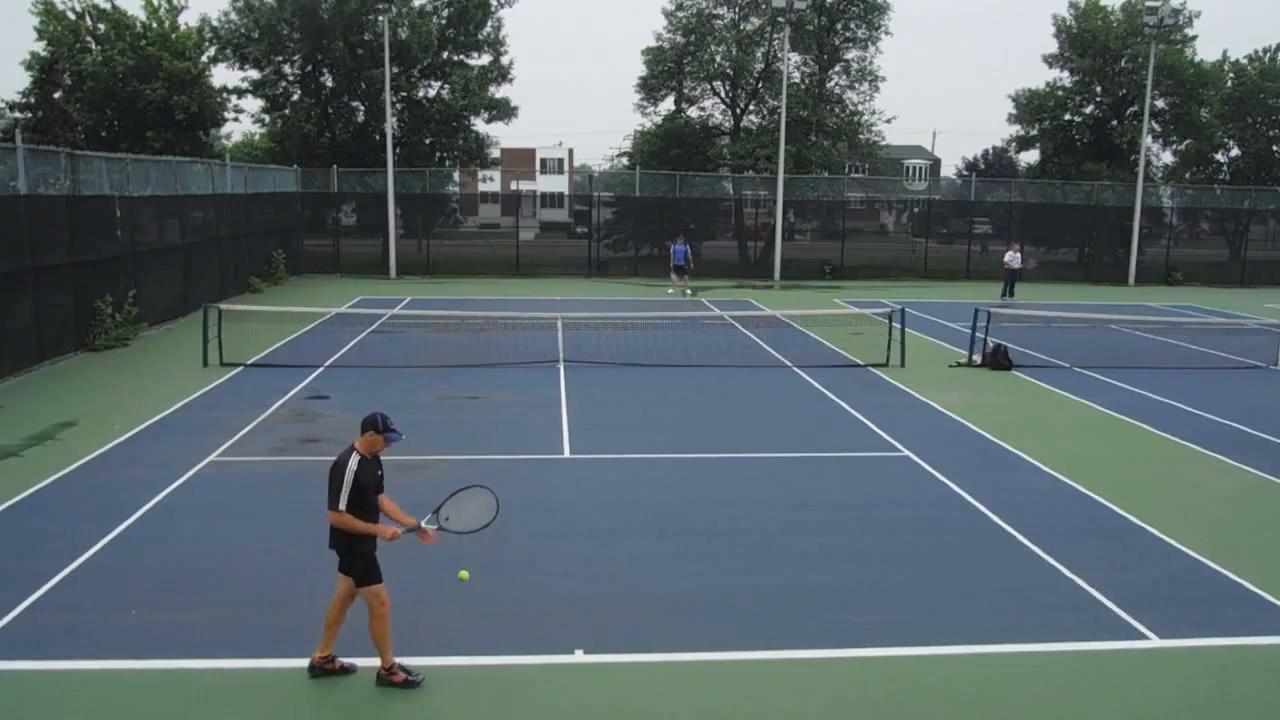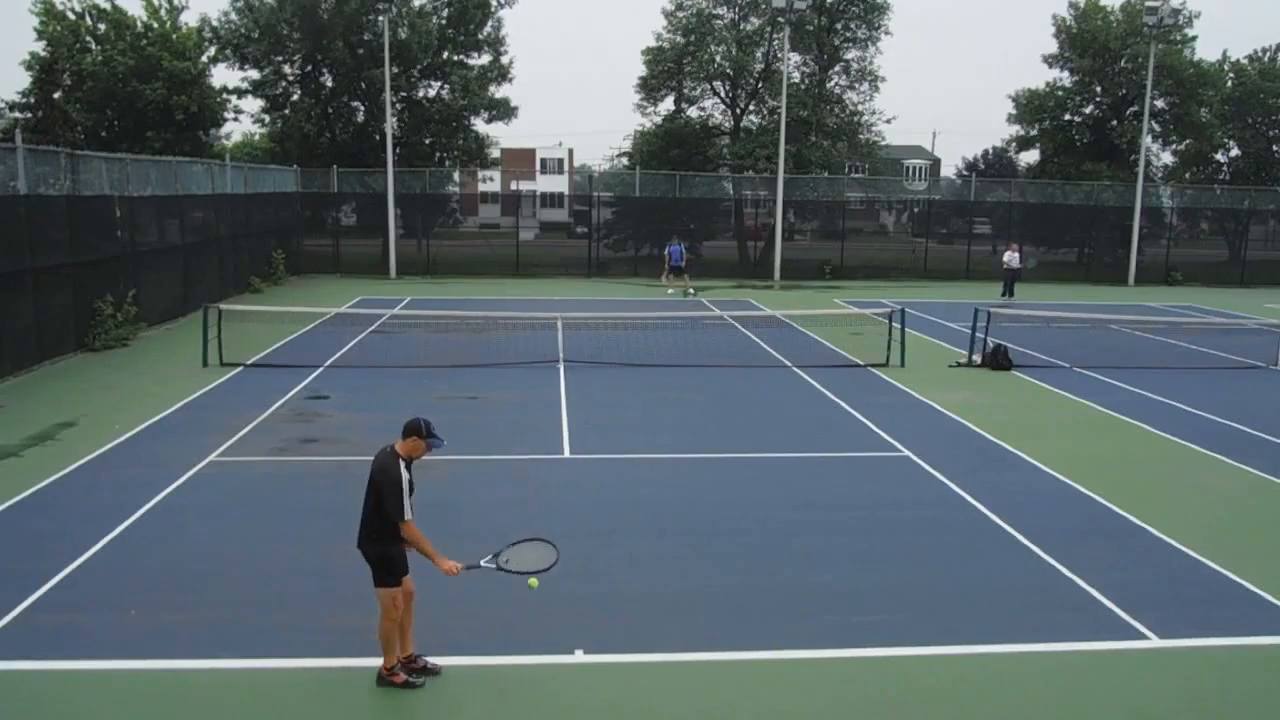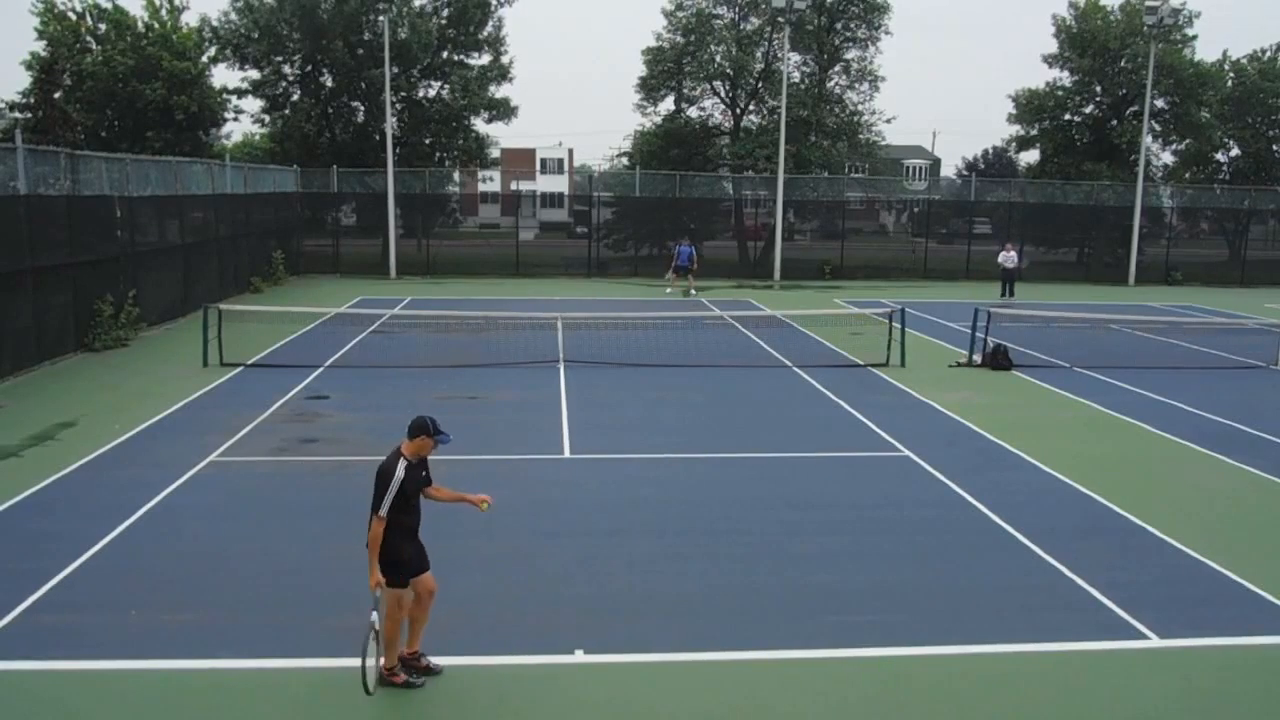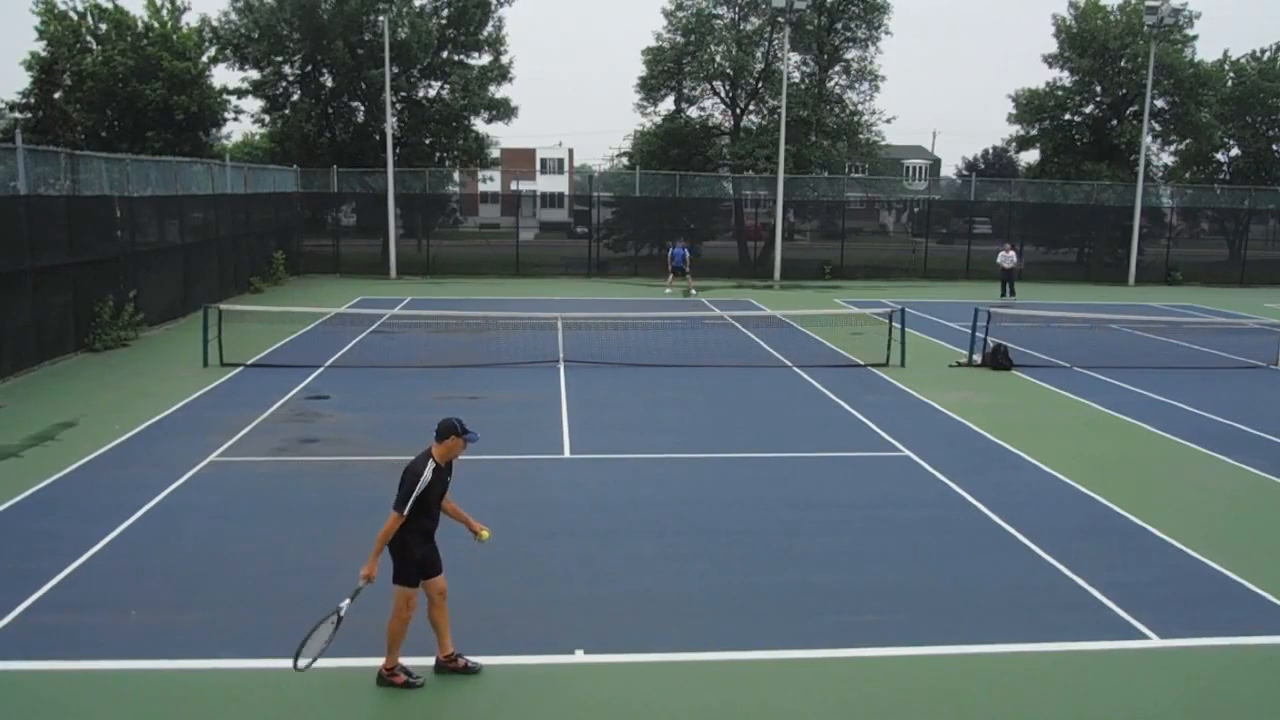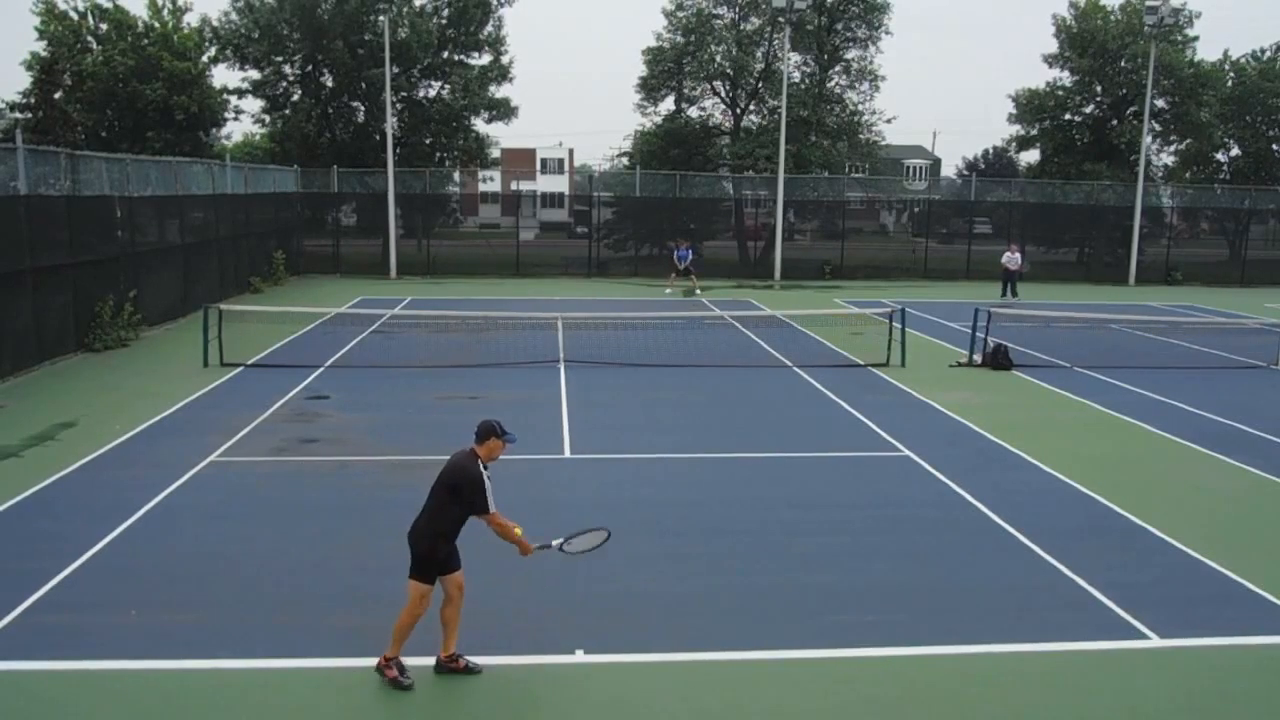
dt=0.5s
person 1, frame 1
left shoulder: (374, 459)
right shoulder: (347, 467)
left elbow: (381, 499)
right elbow: (336, 517)
left wrist: (413, 524)
right wrist: (378, 529)
left hip: (359, 543)
right hip: (353, 545)
left knee: (344, 597)
right knee: (380, 605)
left ankle: (322, 659)
right ankle: (388, 669)
person 1, frame 2
left shoulder: (390, 453)
right shoulder: (396, 474)
right elbow: (407, 528)
left wrist: (416, 545)
right wrist: (439, 561)
left hip: (389, 539)
right hip: (380, 545)
left knee: (407, 596)
right knee: (393, 608)
left ankle: (407, 657)
right ankle: (389, 670)
person 1, frame 3
left shoulder: (419, 459)
right shoulder: (394, 472)
left elbow: (429, 489)
right elbow: (378, 521)
left wrist: (469, 498)
right wrist: (374, 569)
left hip: (409, 539)
right hip: (392, 546)
left knee: (426, 592)
right knee: (398, 609)
left ankle: (409, 655)
right ankle: (390, 670)
person 1, frame 4
left shoulder: (445, 463)
right shoulder: (421, 473)
right elbow: (395, 519)
left wrist: (470, 523)
right wrist: (373, 560)
left hip: (426, 541)
right hip: (407, 544)
left knee: (439, 593)
right knee: (405, 608)
left ankle: (447, 657)
right ankle: (389, 669)
person 1, frame 5
left shoulder: (466, 459)
right shoulder: (474, 473)
left elbow: (479, 509)
right elbow: (493, 522)
left wrist: (507, 524)
right wrist: (521, 543)
left hip: (441, 538)
right hip: (427, 540)
left knee: (455, 589)
right knee: (417, 605)
left ankle: (447, 657)
right ankle: (389, 662)
